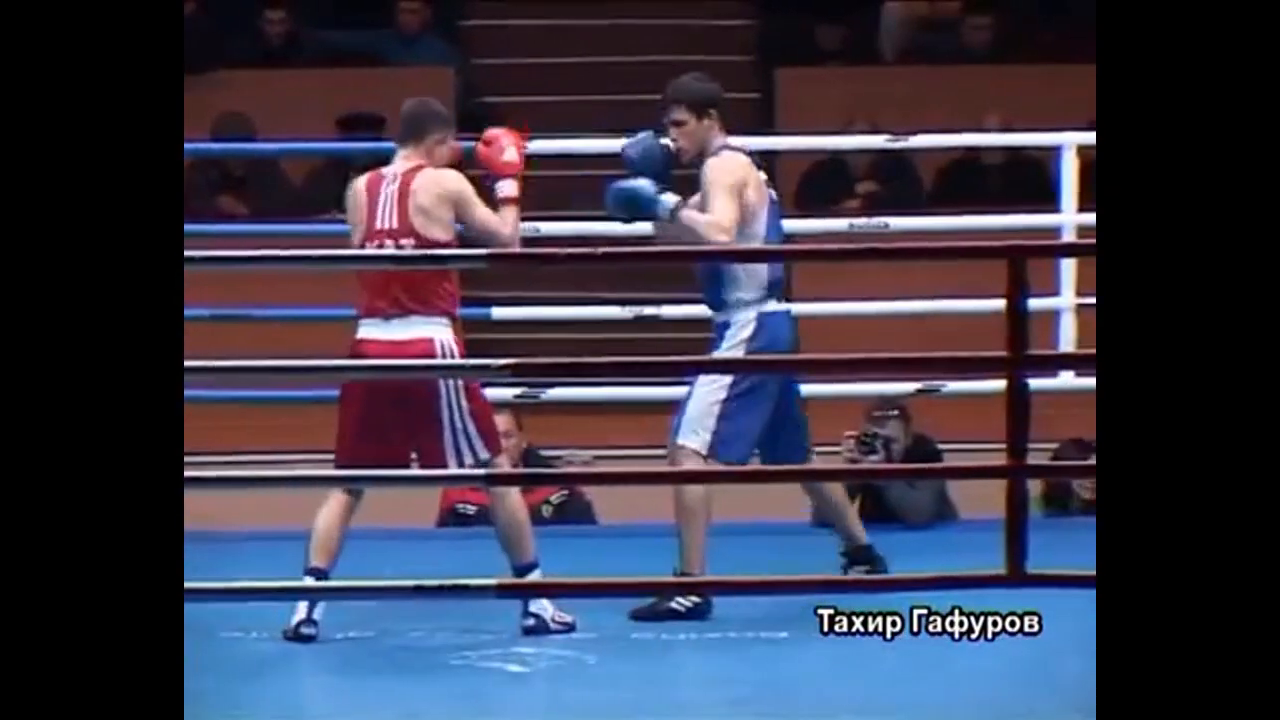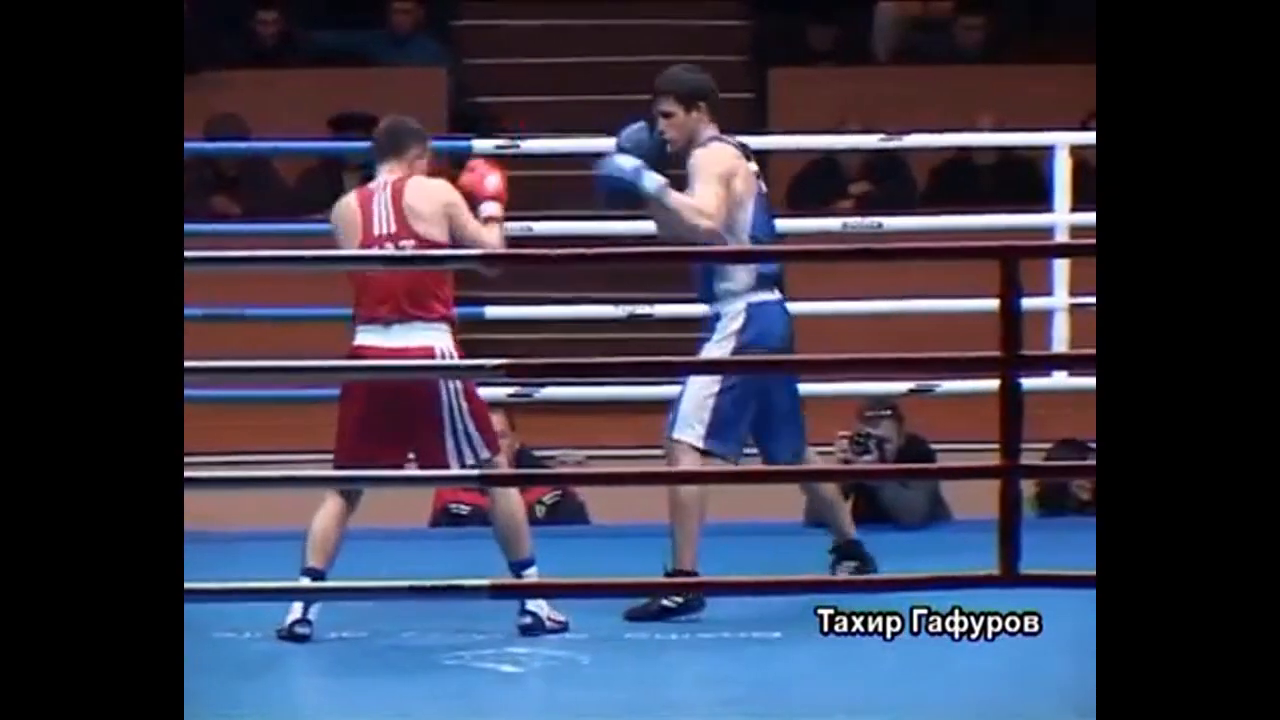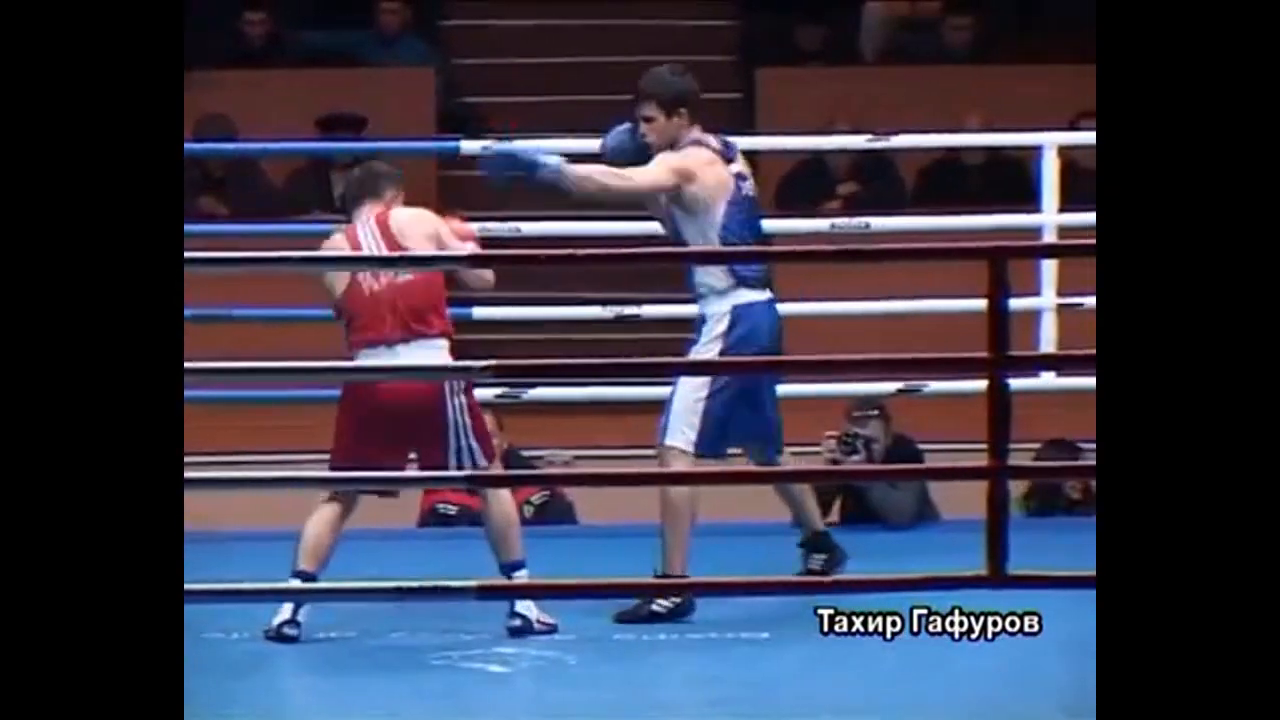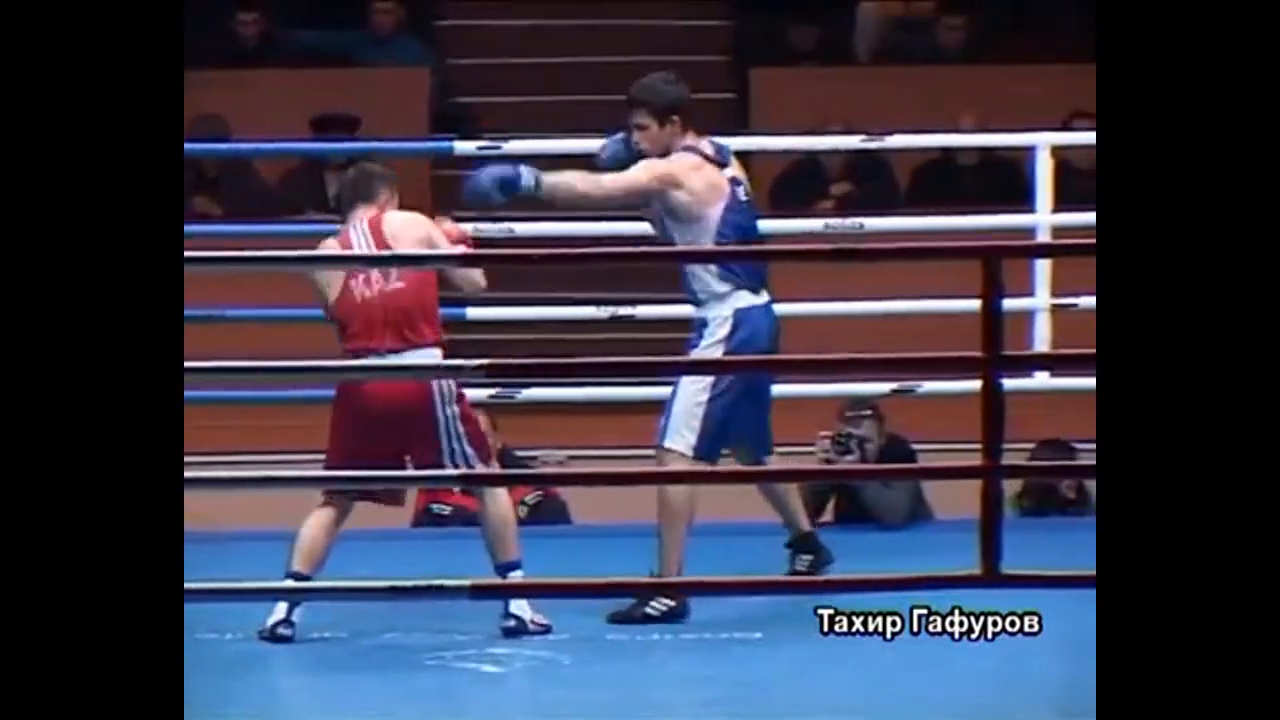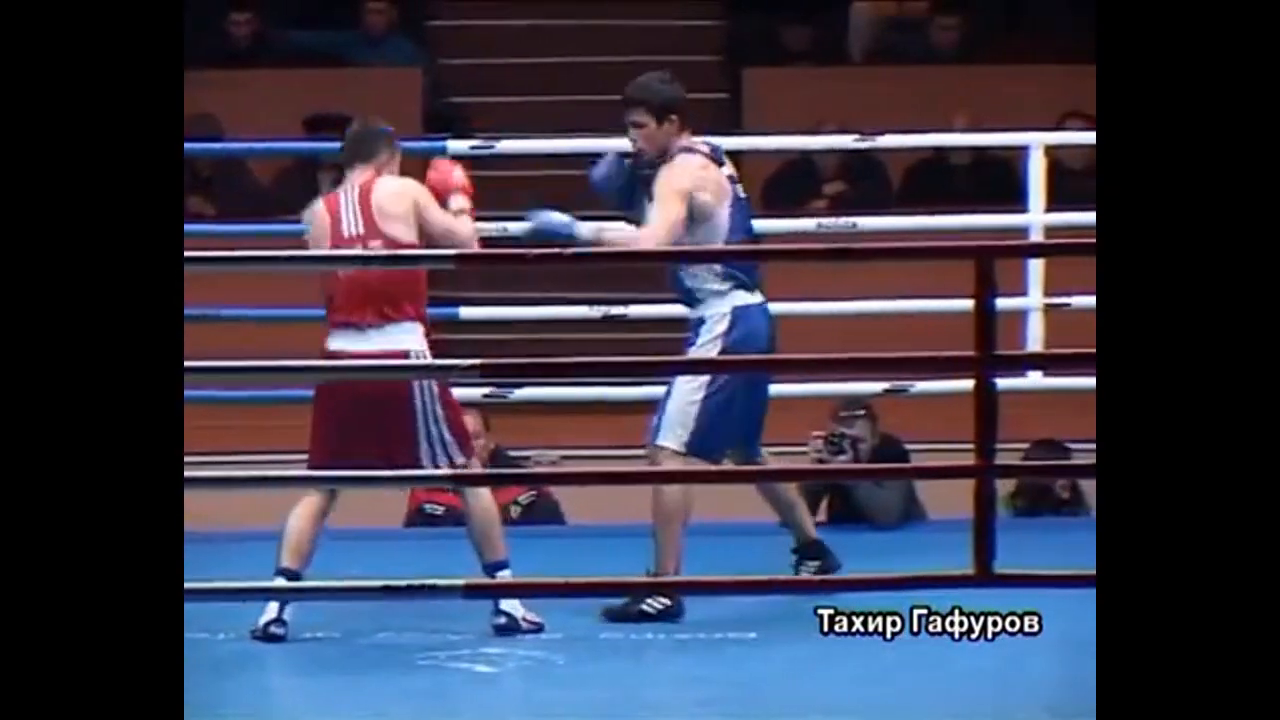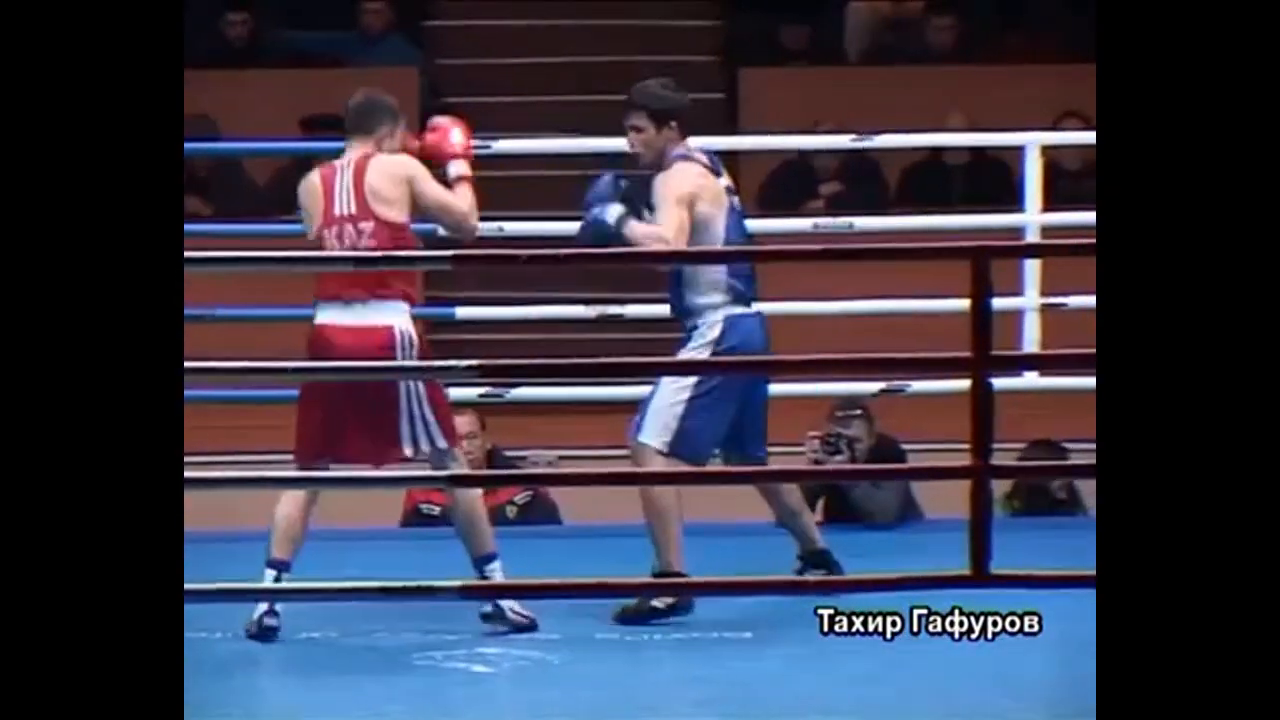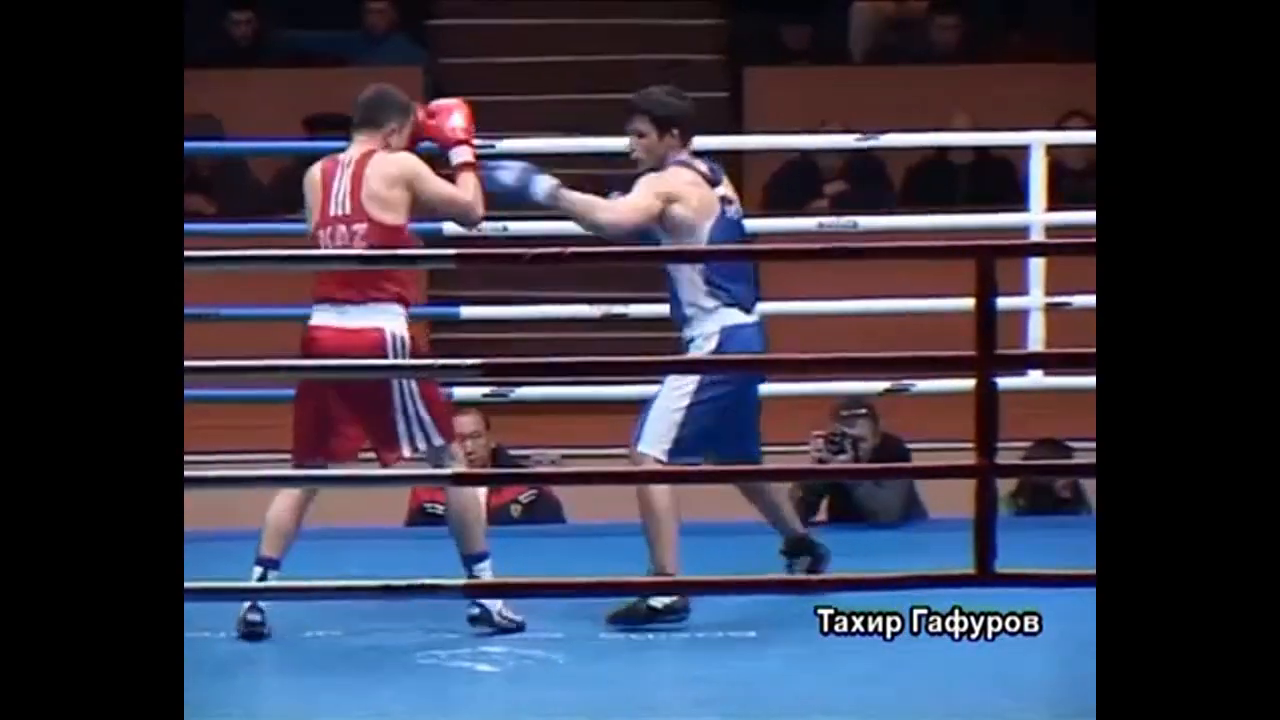
dt=0.1s
person 1, frame 1
left shoulder: (722, 166)
right shoulder: (733, 166)
left elbow: (720, 236)
right elbow: (681, 240)
left wrist: (663, 201)
right wrist: (654, 189)
left hip: (749, 329)
right hip: (766, 324)
left knee: (688, 449)
right knee: (790, 455)
left ankle: (690, 587)
right ankle: (862, 553)
person 1, frame 2
left shoulder: (708, 156)
right shoulder: (728, 157)
left elbow: (705, 225)
right elbow: (676, 229)
left wrist: (648, 182)
right wrist: (648, 178)
left hip: (745, 321)
right hip: (764, 315)
left knee: (685, 445)
right knee: (783, 449)
left ankle: (682, 582)
right ankle: (850, 548)
person 1, frame 3
left shoulder: (684, 162)
right shoulder: (726, 157)
left elbow: (618, 185)
right elbow: (682, 224)
left wrist: (540, 163)
left hip: (731, 320)
right hip: (756, 313)
left knee: (677, 450)
right knee: (761, 447)
left ankle: (674, 588)
right ankle: (820, 544)
person 1, frame 4
left shoulder: (669, 171)
right shoulder: (722, 159)
left elbow: (601, 187)
left wrist: (519, 178)
right wrist: (636, 165)
left hip: (728, 324)
right hip: (752, 318)
left knee: (677, 453)
right knee: (748, 449)
left ankle: (668, 592)
right ankle: (806, 543)
person 1, frame 5
left shoulder: (677, 172)
right shoulder: (711, 162)
left elbow: (651, 245)
left wrist: (574, 230)
right wrist: (625, 188)
left hip: (726, 324)
right hip: (745, 317)
left knee: (670, 450)
right knee: (743, 452)
left ankle: (664, 588)
right ankle: (813, 549)
person 1, frame 6
left shoulder: (676, 180)
right shoulder: (703, 171)
left elbow: (667, 246)
left wrist: (616, 217)
right wrist: (621, 214)
left hip: (719, 333)
right hip: (741, 330)
left knee: (650, 448)
right knee: (746, 460)
left ankle: (672, 583)
right ankle: (815, 555)
person 1, frame 7
left shoulder: (666, 184)
right shoulder: (711, 179)
left elbow: (612, 218)
left wrist: (536, 186)
left hip: (716, 340)
right hip: (738, 335)
left knee: (650, 456)
right knee: (734, 459)
left ankle: (667, 589)
right ankle: (802, 548)
person 2, frame 1
left shoulder: (358, 189)
right shoulder: (444, 181)
right elbow: (507, 241)
right wrist: (507, 178)
left hip: (370, 348)
right hip: (429, 347)
left knee: (348, 485)
right knee: (495, 472)
left ankle: (306, 605)
right ankle: (536, 602)
person 2, frame 2
left shoulder: (346, 210)
right shoulder: (435, 191)
right elbow: (489, 250)
right wrist: (490, 204)
left hip: (370, 356)
right hip: (430, 354)
left knee: (346, 488)
right knee: (495, 475)
left ankle: (302, 607)
right ankle: (532, 603)
person 2, frame 3
left shoulder: (334, 248)
right shoulder: (421, 220)
right elbow: (482, 280)
right wrist: (465, 243)
left hip: (369, 376)
right hip: (429, 370)
left knee: (339, 496)
right knee: (489, 480)
left ankle: (291, 608)
right ankle: (522, 604)
person 2, frame 4
left shoulder: (327, 254)
right shoulder: (412, 224)
right elbow: (474, 284)
right wrist: (453, 245)
left hip: (360, 384)
right hip: (422, 376)
left knee: (333, 502)
right knee: (485, 481)
left ankle: (285, 609)
right ankle: (516, 604)
person 2, frame 5
left shoulder: (316, 214)
right shoulder: (405, 191)
right elbow: (468, 246)
right wrist: (458, 198)
left hip: (342, 360)
right hip: (403, 355)
left knee: (321, 488)
right knee: (468, 475)
left ankle: (277, 605)
right ankle: (506, 600)
person 2, frame 6
left shoulder: (312, 184)
right shoulder: (399, 168)
right elbow: (466, 221)
right wrist: (457, 161)
left hip: (330, 335)
right hip: (388, 334)
left knee: (309, 473)
right knee: (447, 462)
left ankle: (269, 597)
right ankle: (496, 591)
person 2, frame 7
left shoulder: (315, 176)
right shoulder: (399, 167)
right elbow: (472, 212)
right wrist: (461, 147)
left hip: (323, 335)
right hip: (380, 335)
left knee: (305, 473)
right knee: (445, 461)
left ankle: (257, 593)
right ankle: (484, 590)
